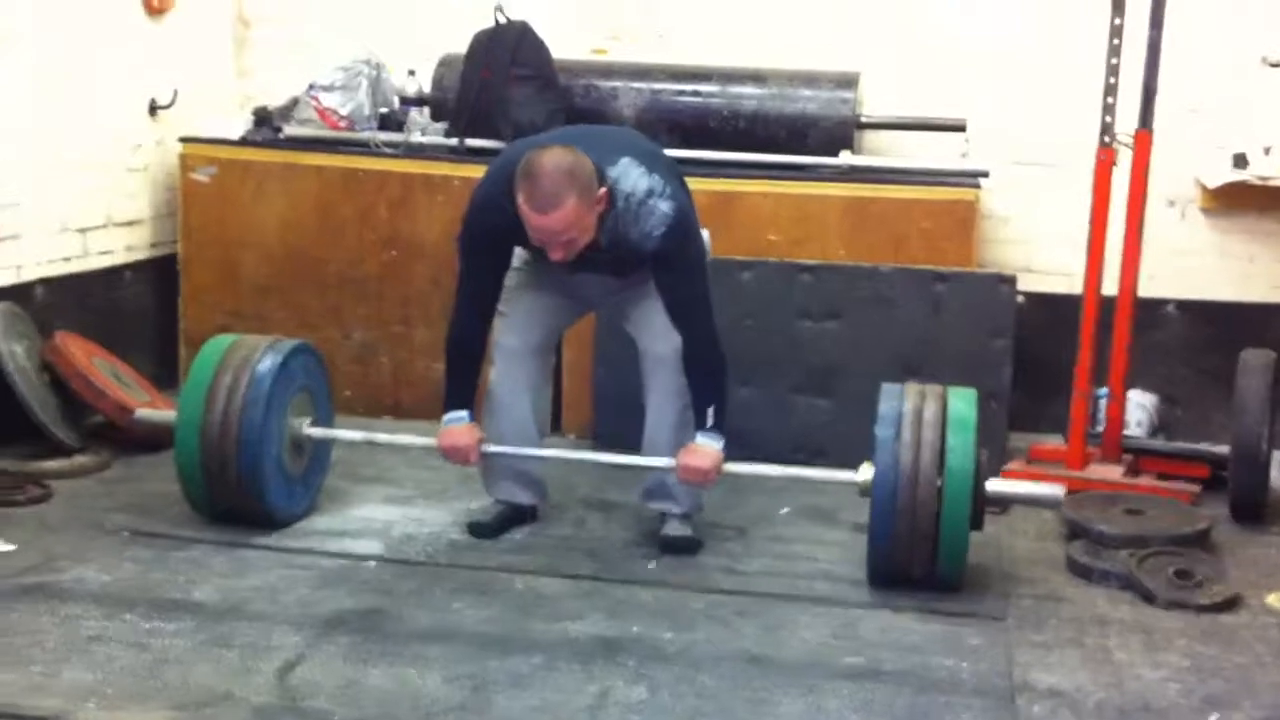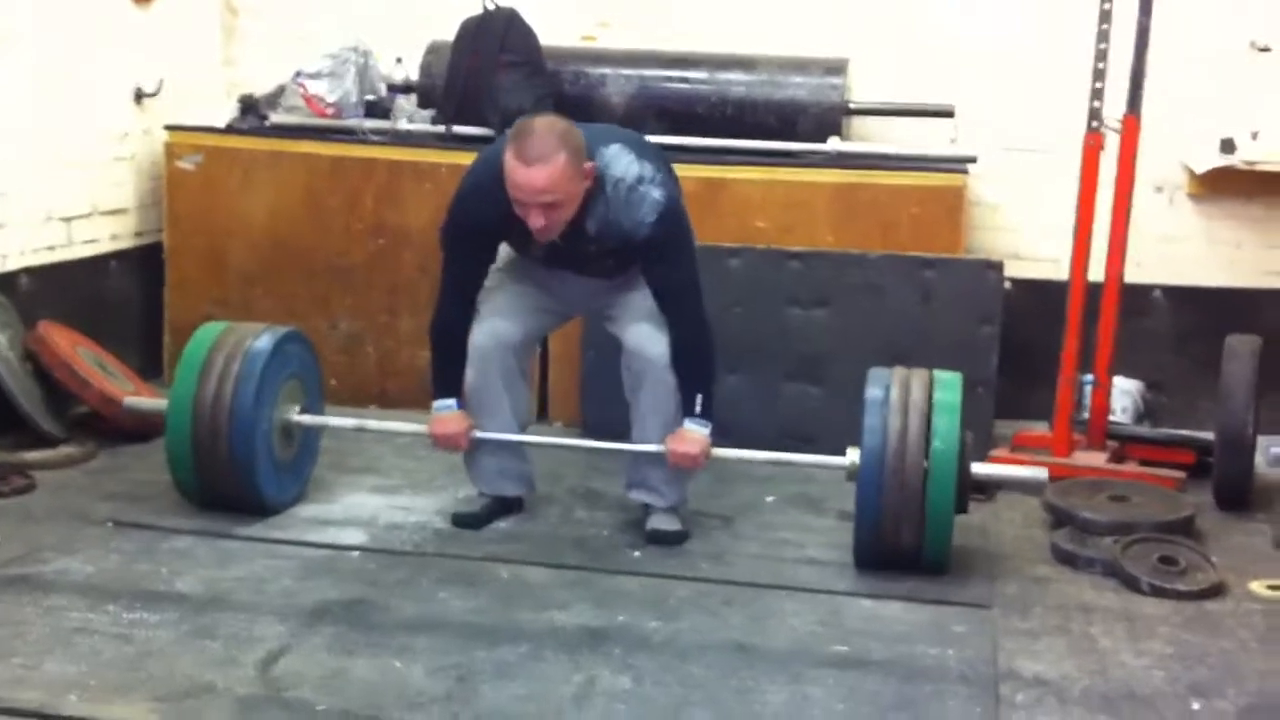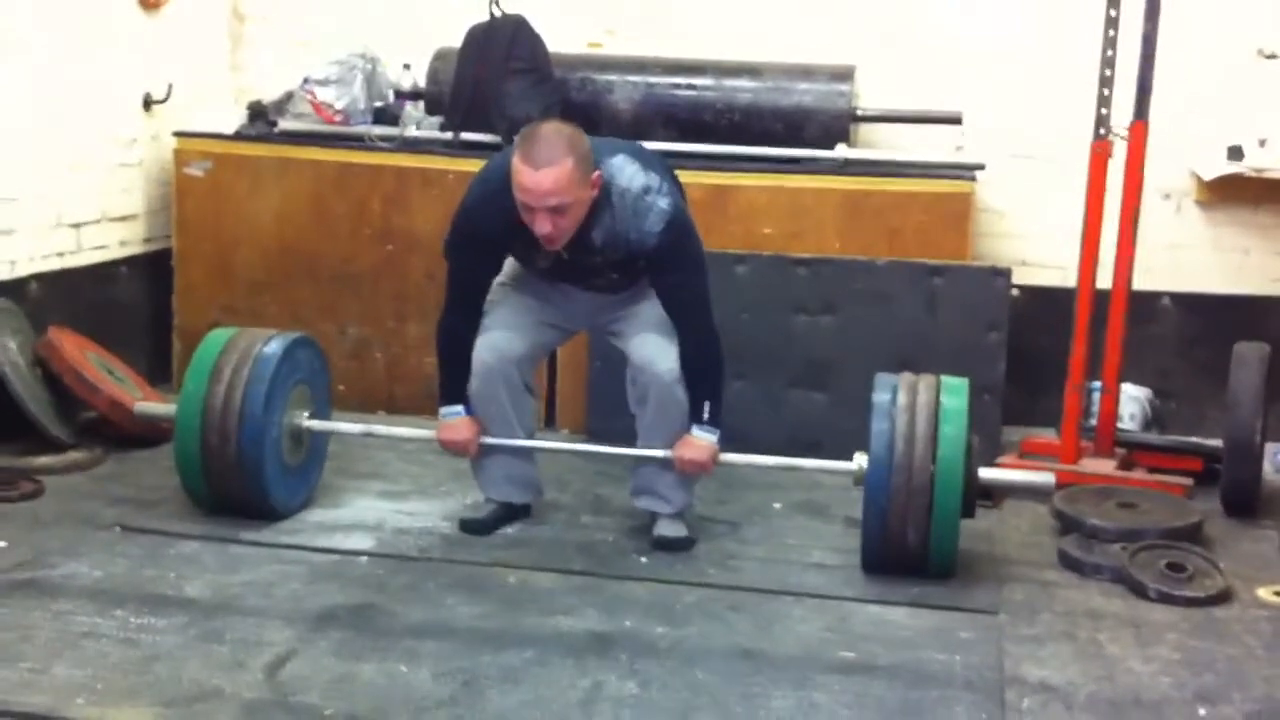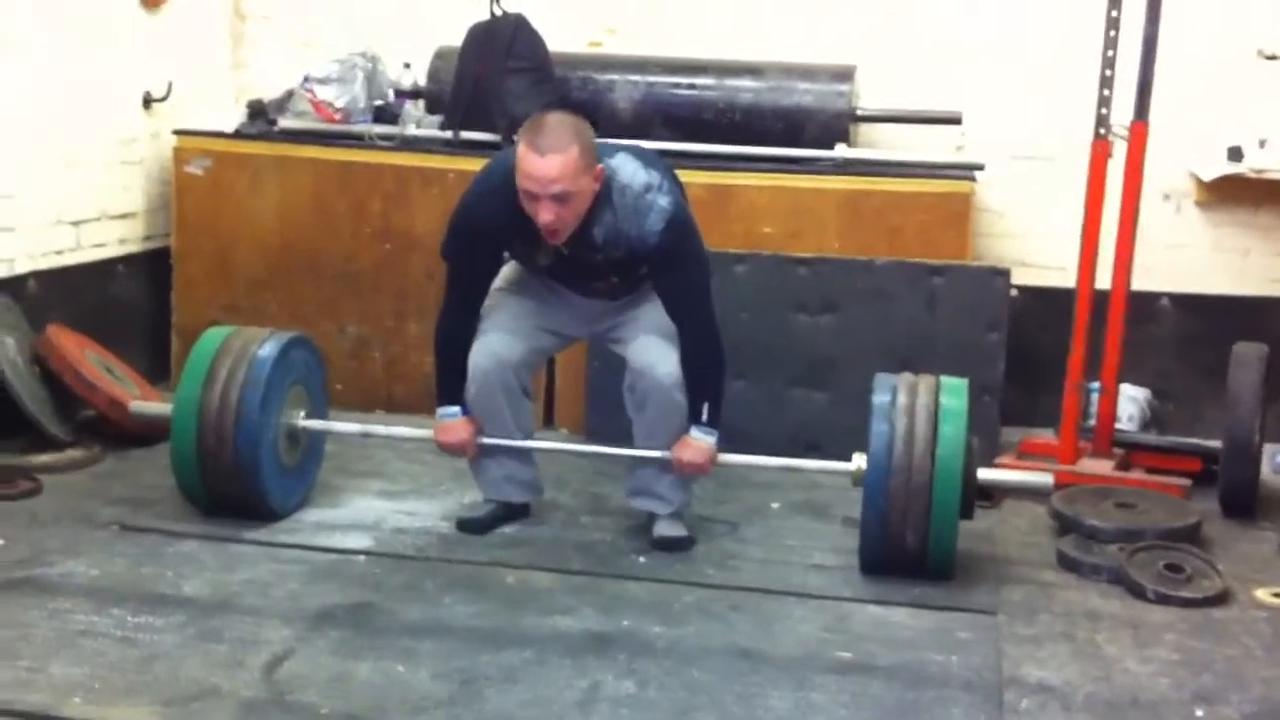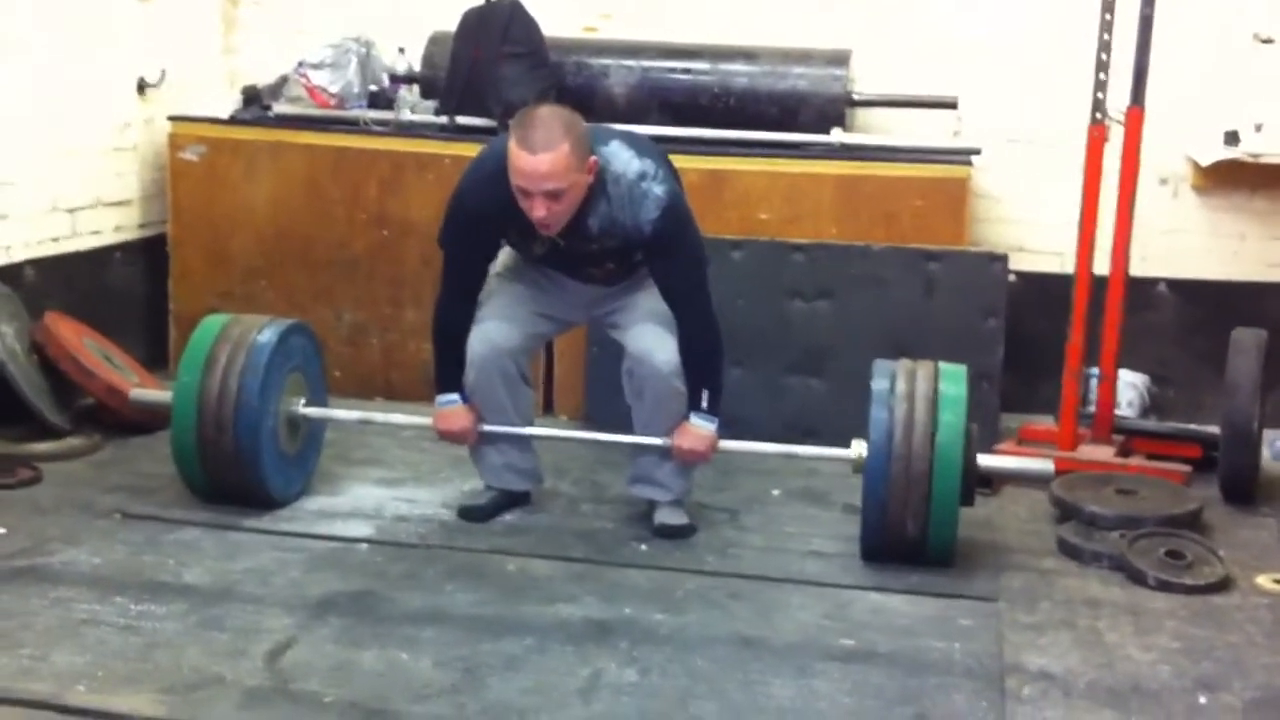
dt=0.5s
person 1, frame 1
left shoulder: (657, 209)
right shoulder: (496, 197)
left elbow: (696, 324)
right elbow: (474, 307)
left wrist: (708, 436)
right wrist: (457, 413)
left hip: (647, 270)
left knee: (670, 350)
right knee: (513, 344)
left ankle: (673, 505)
right ankle: (514, 494)
person 1, frame 2
left shoulder: (644, 195)
right shoulder: (483, 185)
left elbow: (686, 311)
right elbow: (457, 295)
left wrist: (696, 421)
right wrist: (446, 401)
left hip: (635, 272)
right hip: (536, 268)
left knee: (655, 351)
right knee: (489, 341)
left ankle: (660, 498)
right ankle: (500, 486)
person 1, frame 3
left shoulder: (651, 206)
right shoulder: (488, 198)
left elbow: (695, 319)
right elbow: (461, 305)
left wrist: (704, 427)
right wrist: (454, 407)
left hip: (639, 288)
right hip: (541, 283)
left knee: (664, 366)
right knee: (490, 356)
left ankle: (666, 505)
right ankle: (508, 493)
person 1, frame 4
left shoulder: (652, 204)
right shoulder: (490, 195)
left elbow: (696, 319)
right elbow: (460, 303)
left wrist: (703, 429)
right wrist: (450, 408)
left hip: (640, 292)
right hip: (542, 286)
left knee: (664, 372)
right knee: (487, 363)
left ankle: (663, 505)
right ankle: (507, 493)
person 1, frame 5
left shoulder: (647, 191)
right shoulder: (484, 183)
left elbow: (693, 305)
right elbow: (457, 291)
left wrist: (703, 415)
right wrist: (449, 395)
left hip: (637, 278)
right hip: (537, 272)
left knee: (662, 361)
right knee: (485, 349)
left ankle: (664, 492)
right ankle: (508, 480)
